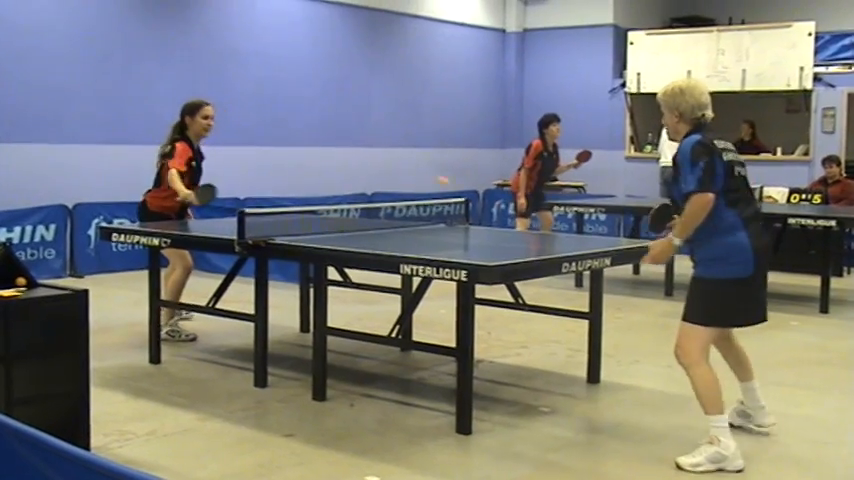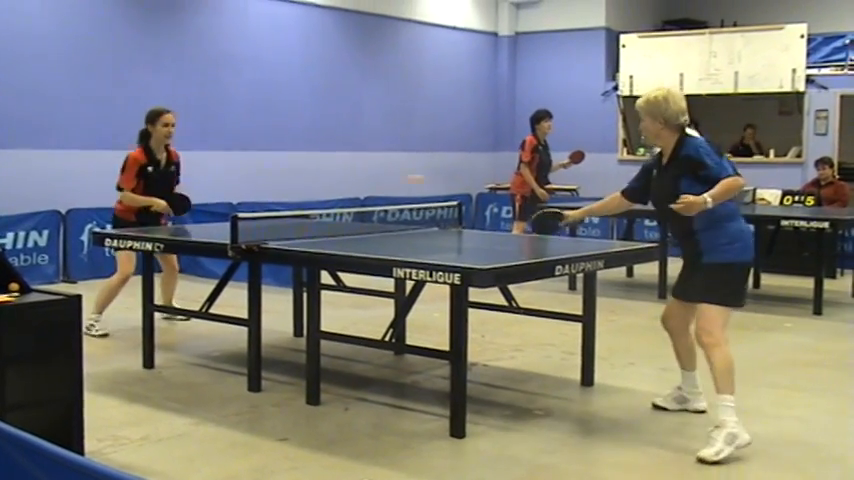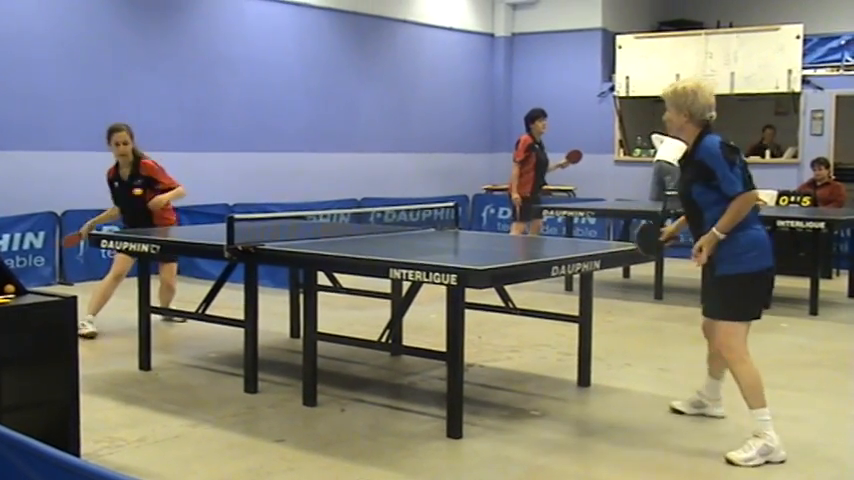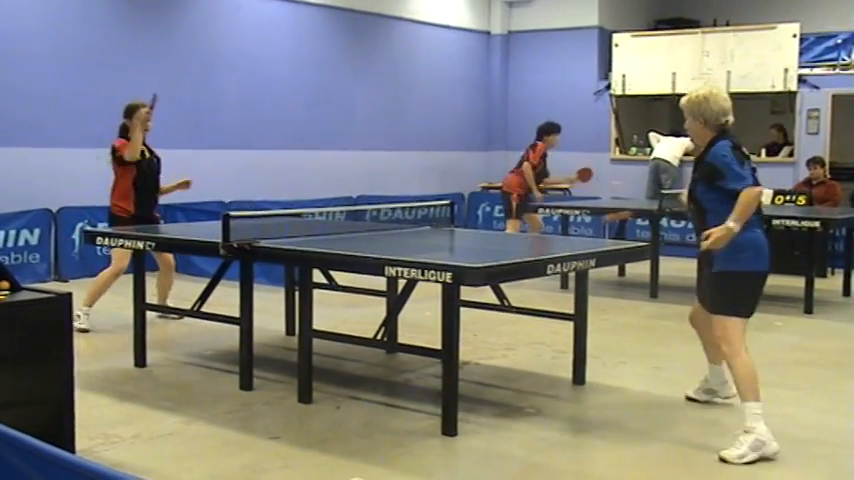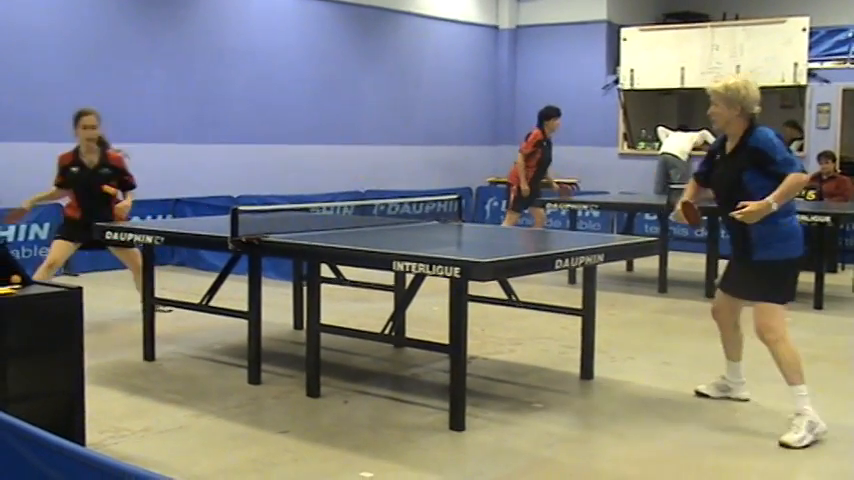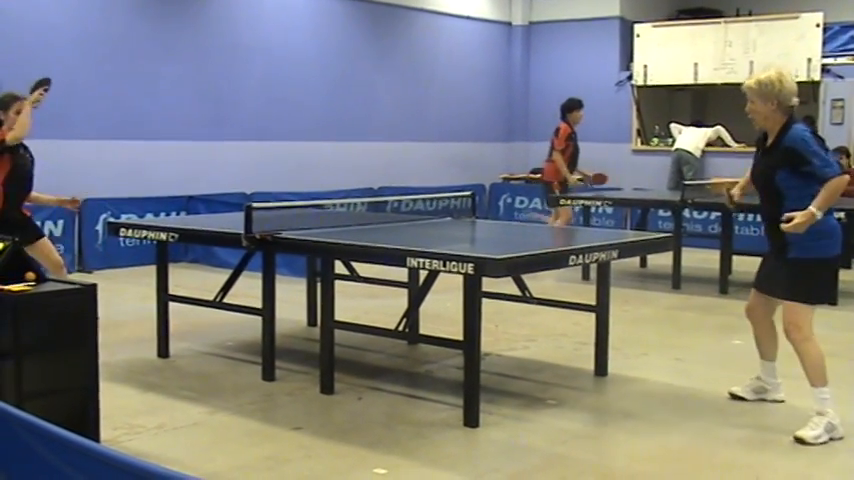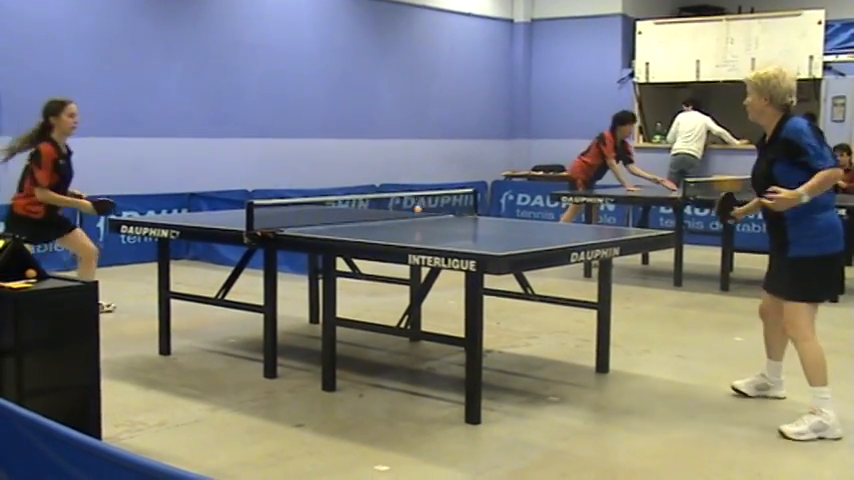
dt=0.5s
person 1, frame 1
left shoulder: (694, 147)
right shoulder: (720, 146)
left elbow: (703, 198)
left wrist: (671, 241)
right wrist: (683, 226)
left hip: (724, 260)
right hip: (749, 253)
left knee: (689, 350)
right knee: (721, 335)
left ankle: (721, 446)
right ankle: (755, 409)
person 1, frame 2
left shoulder: (695, 148)
right shoulder: (657, 165)
left elbow: (735, 181)
right elbow: (625, 198)
left wrist: (706, 201)
right wrist: (579, 214)
left hip: (725, 249)
right hip: (701, 253)
left knee: (709, 334)
right knee: (673, 320)
left ankle: (729, 426)
right ankle: (690, 392)
person 1, frame 3
left shoulder: (714, 149)
right shoulder: (696, 152)
left elbow: (746, 196)
left wrist: (713, 236)
right wrist: (678, 226)
left hip: (741, 258)
right hip: (729, 258)
left knee: (729, 347)
right knee: (713, 331)
left ankle: (767, 438)
right ankle: (709, 397)
person 1, frame 4
left shoulder: (722, 153)
right shoulder: (714, 151)
left elbow: (752, 191)
left wrist: (730, 227)
right wrist: (693, 194)
left hip: (738, 257)
right hip: (726, 258)
left knee: (729, 341)
right knee: (700, 317)
left ankle: (758, 433)
right ankle: (717, 384)
person 1, frame 5
left shoulder: (763, 139)
right shoulder: (720, 147)
left elbow: (798, 176)
right elbow: (699, 180)
left wrist: (768, 205)
right wrist: (684, 202)
left hip: (776, 245)
right hip: (746, 246)
left knee: (769, 328)
right knee: (722, 311)
left ankle: (808, 416)
right ankle: (733, 382)
person 1, frame 6
left shoulder: (799, 138)
right shoulder: (766, 140)
left elbow: (839, 178)
left wrist: (812, 214)
right wrist: (739, 189)
left hip: (811, 245)
right hip: (783, 245)
left knee: (796, 327)
right knee: (756, 310)
left ankle: (827, 416)
right ankle: (768, 383)
person 1, frame 7
left shoulder: (798, 130)
right shoulder: (770, 139)
left elbow: (832, 171)
left wrist: (799, 195)
right wrist: (749, 208)
left hip: (813, 240)
right hip: (790, 241)
left knee: (798, 326)
right knee: (770, 312)
left ankle: (825, 416)
right ankle: (770, 380)
person 2, frame 1
left shoulder: (194, 149)
right shoulder: (180, 149)
right elbow: (172, 174)
left wrist: (184, 204)
right wrist: (182, 192)
left hip: (169, 214)
right hip: (156, 214)
left knee: (177, 263)
right knee: (184, 265)
left ankle: (166, 310)
right ankle: (167, 326)
person 2, frame 2
left shoulder: (173, 158)
right shoulder: (135, 158)
right elbow: (125, 196)
right wrist: (153, 202)
left hip: (154, 221)
right hip: (128, 221)
left knee: (172, 267)
right knee: (125, 272)
left ankle: (168, 308)
right ankle: (93, 318)
person 2, frame 3
left shoulder: (147, 167)
right shoulder: (112, 175)
left elbow: (179, 190)
right elbow: (120, 209)
left wrist: (164, 198)
right wrist: (93, 223)
left hip: (162, 230)
right hip: (135, 230)
left knee: (169, 283)
right knee: (116, 273)
left ankle: (164, 310)
right ankle: (87, 320)
person 2, frame 4
left shoulder: (152, 155)
right shoulder: (120, 146)
right elbow: (132, 155)
left wrist: (176, 186)
right wrist: (139, 121)
left hip: (148, 217)
right hip: (123, 217)
left knee: (168, 263)
right knee: (118, 267)
left ankle: (162, 306)
right ankle: (82, 312)
person 2, frame 5
left shoulder: (114, 160)
right shoulder: (66, 161)
left elbow: (129, 190)
right elbow: (62, 190)
left wrist: (127, 203)
right wrist: (32, 202)
left hip: (109, 221)
right hip: (76, 221)
left knee: (136, 265)
right knee: (52, 263)
person 2, frame 6
left shoulder: (25, 152)
right elbow: (19, 135)
left wrist: (59, 202)
right wrist: (29, 102)
left hip: (17, 218)
left knee: (57, 265)
person 2, frame 7
left shoulder: (63, 149)
right shoulder: (45, 152)
right elbow: (41, 193)
left wrist: (75, 197)
right wrist: (77, 203)
left hip: (51, 216)
right hip: (27, 216)
left knee: (90, 253)
